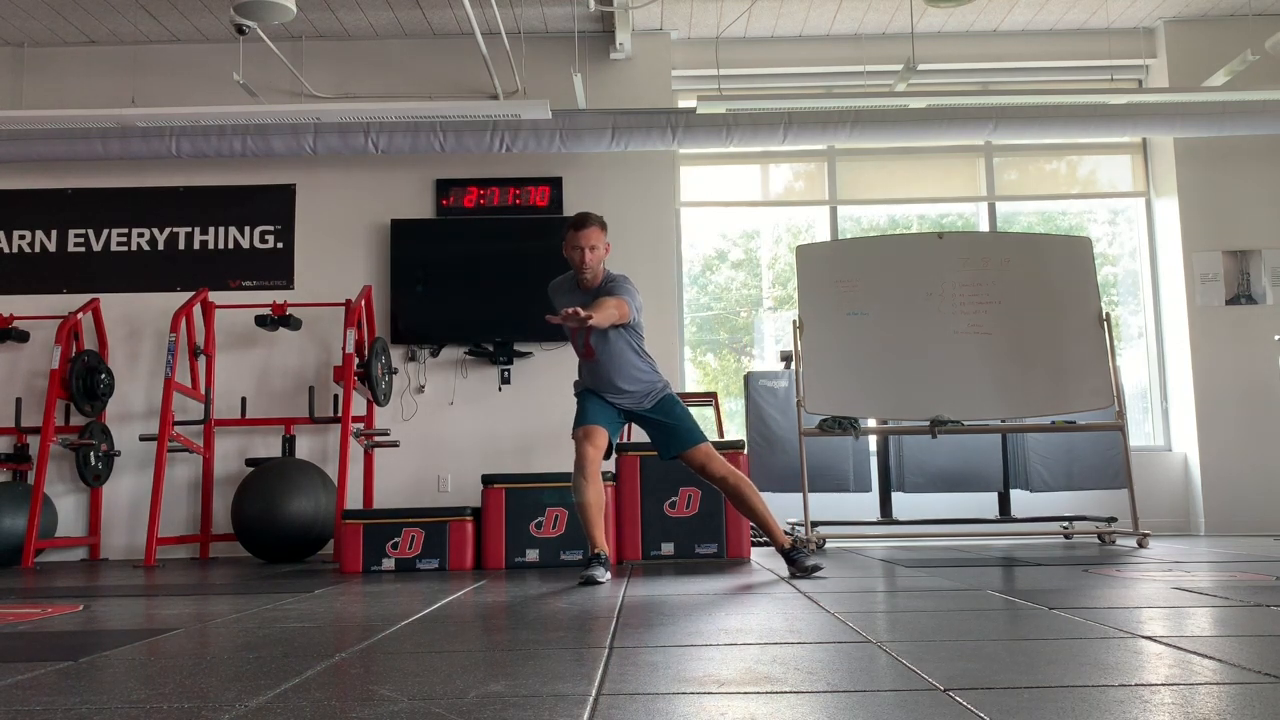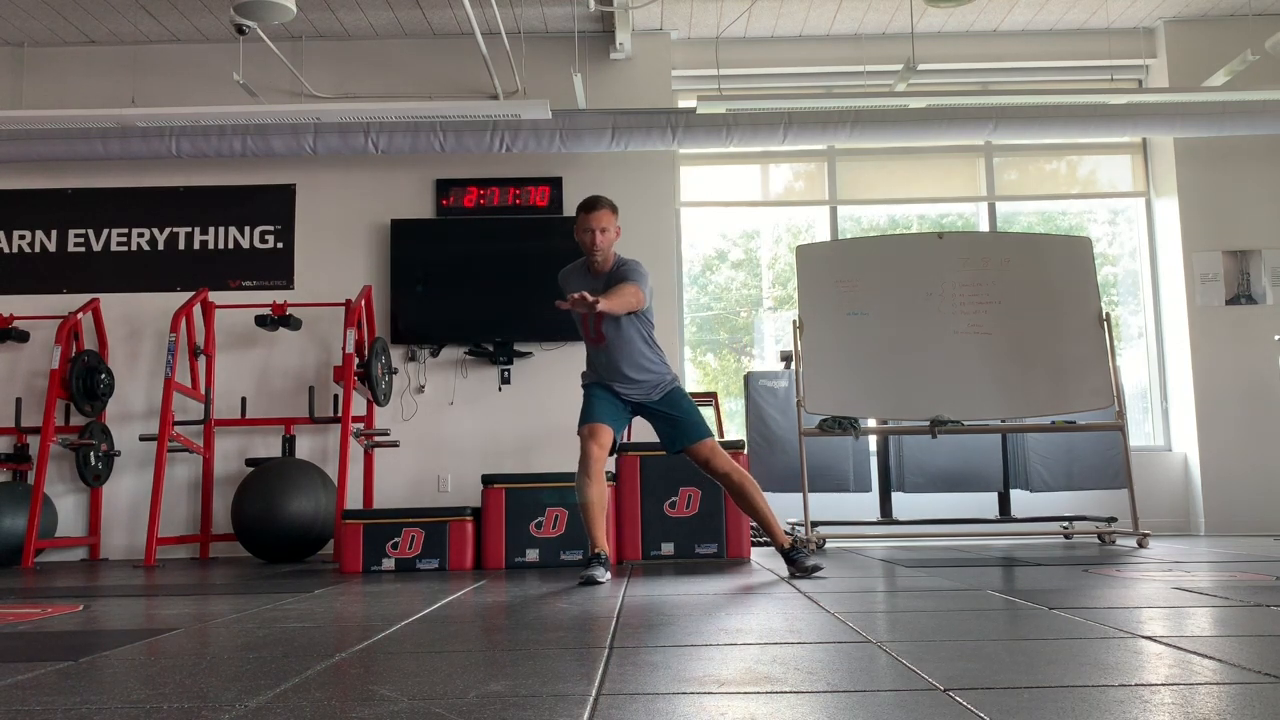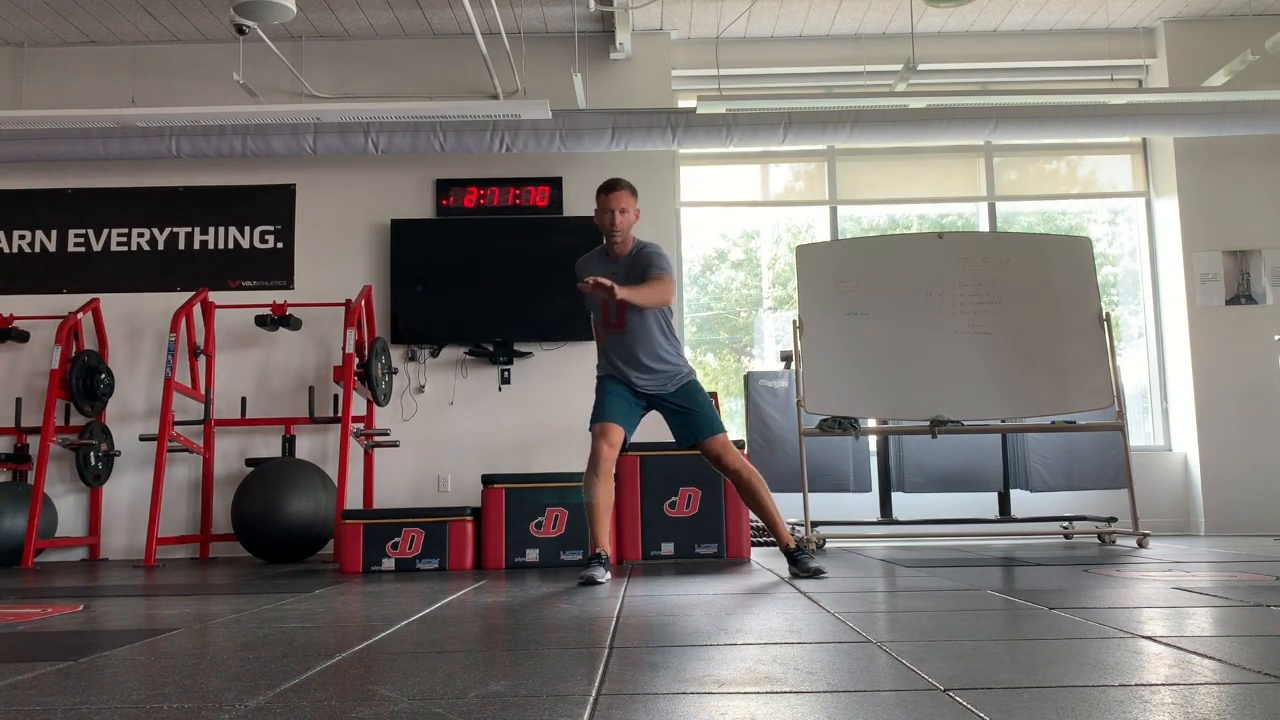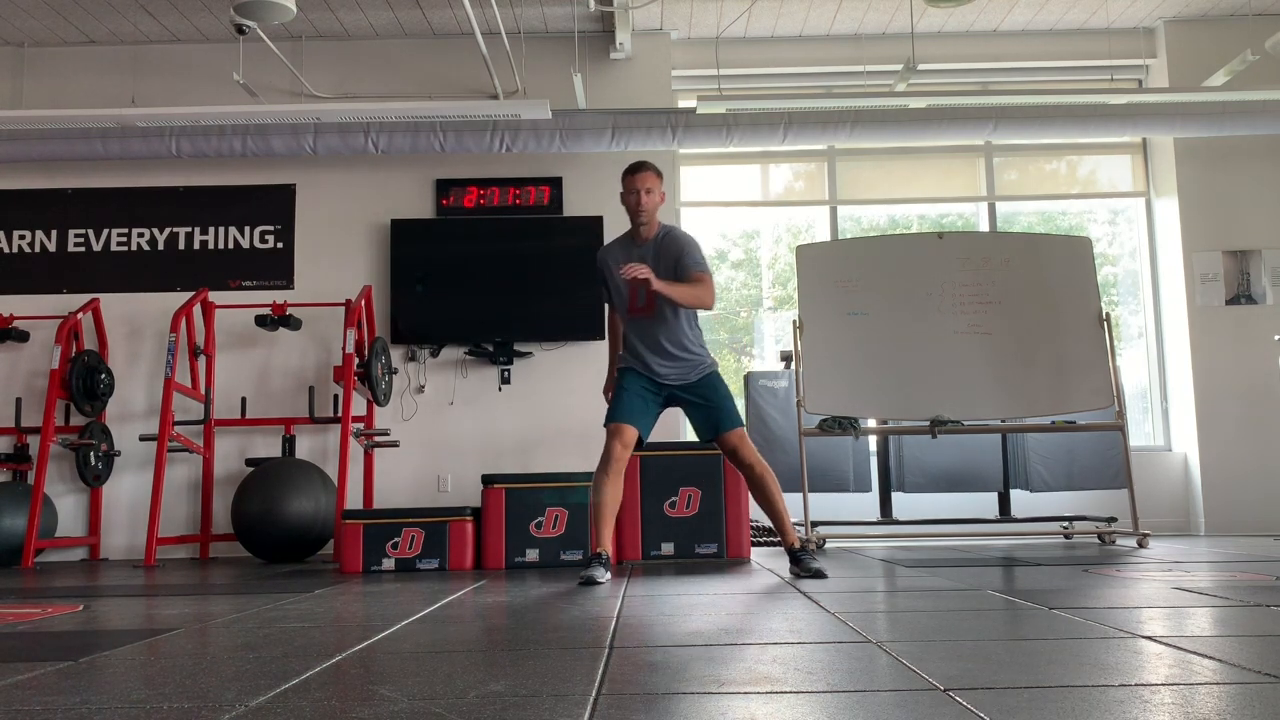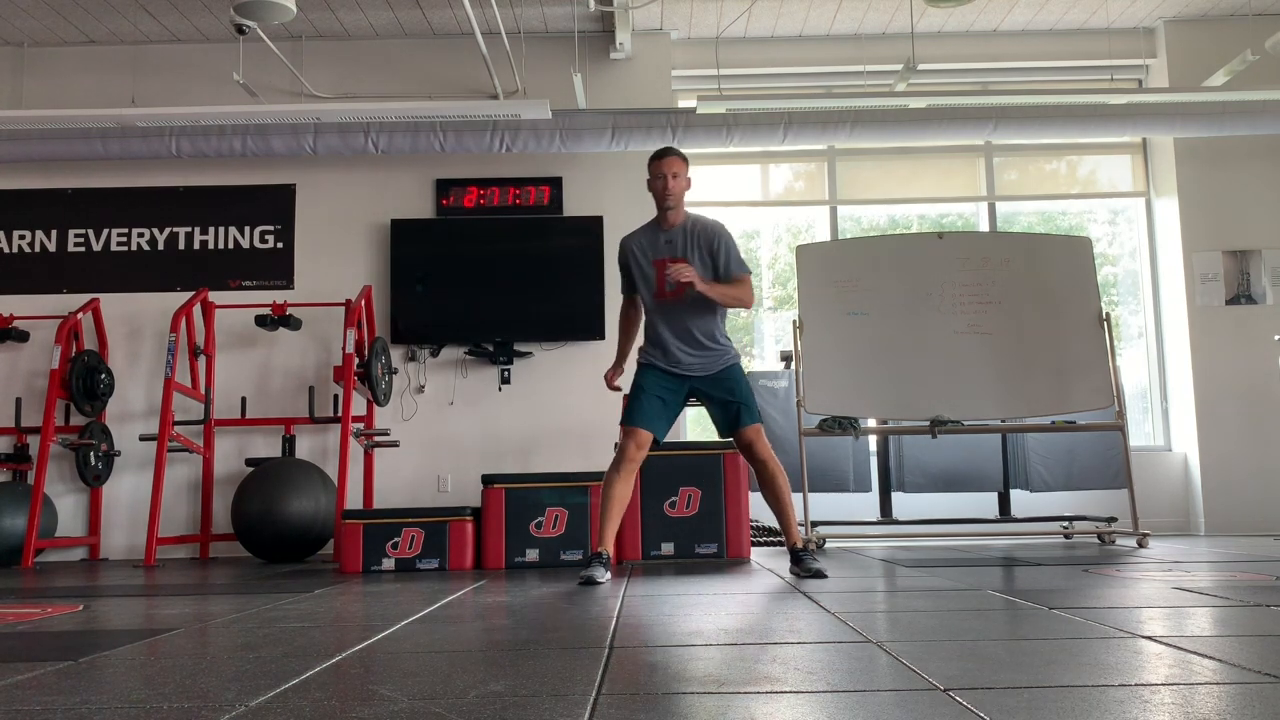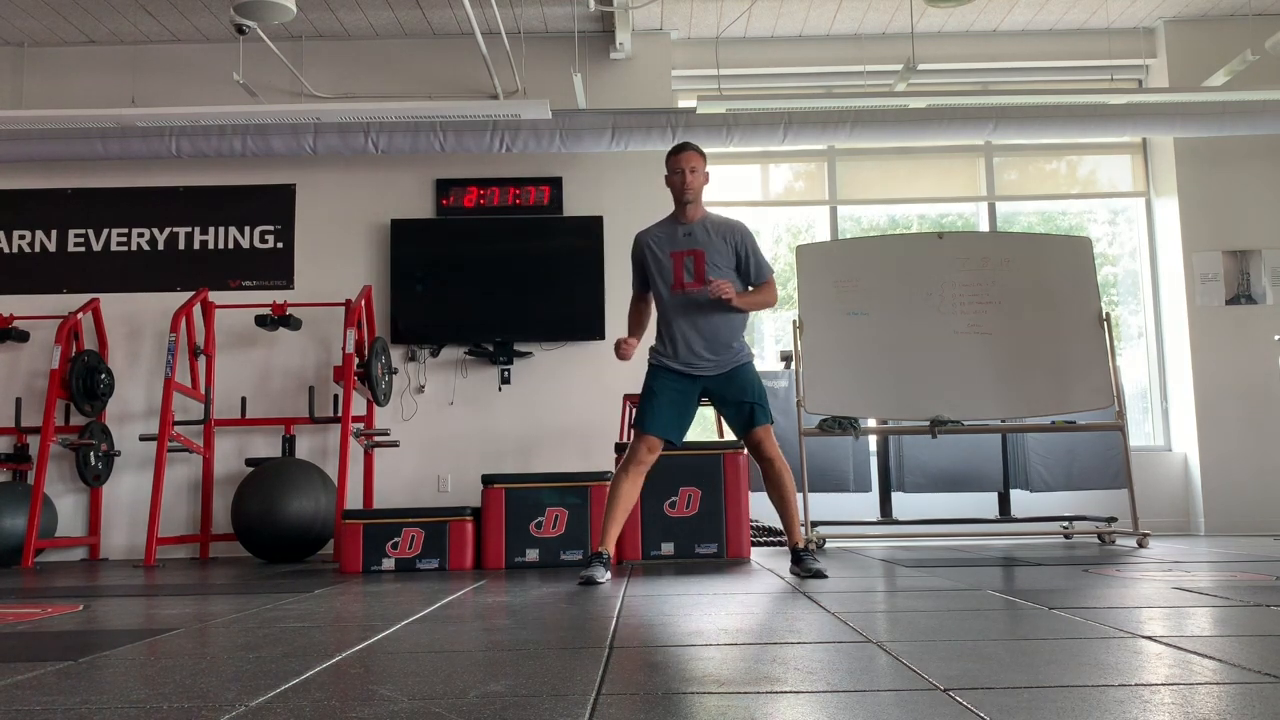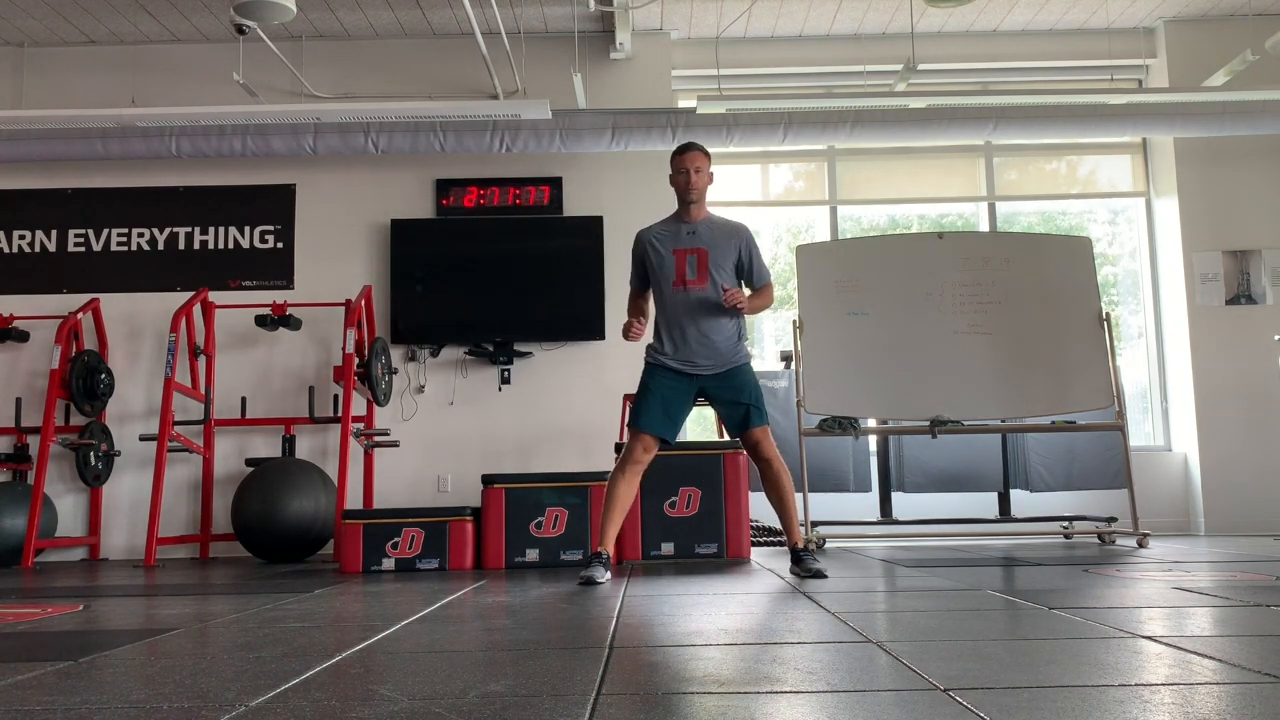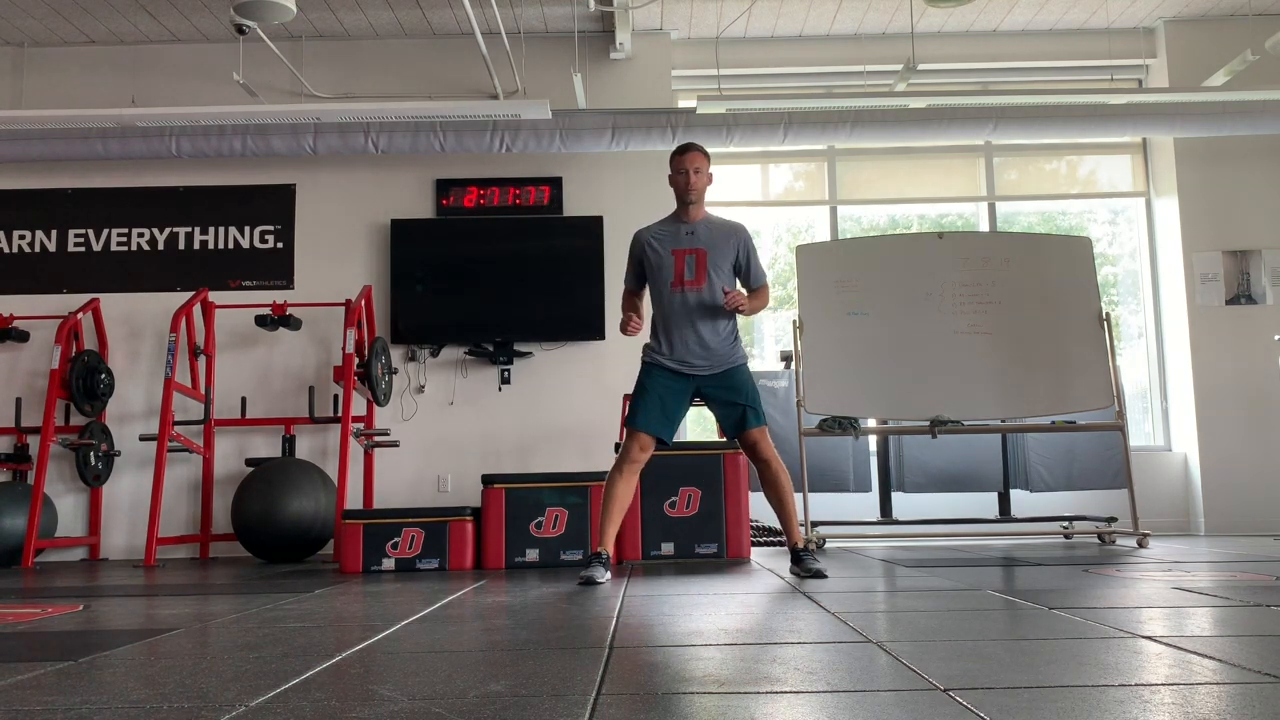
dt=0.2s
person 1, frame 1
left shoulder: (621, 287)
right shoulder: (558, 290)
left elbow: (611, 310)
left wrist: (587, 316)
left hip: (649, 393)
right hip: (598, 394)
left knee: (713, 466)
right knee: (587, 451)
left ankle: (787, 548)
right ankle: (599, 557)
person 1, frame 2
left shoulder: (630, 270)
right shoulder: (568, 279)
left elbow: (629, 299)
left wrist: (598, 303)
left hip: (657, 385)
right hip: (605, 386)
left knee: (717, 461)
right knee: (593, 450)
left ankle: (788, 548)
right ankle: (599, 556)
person 1, frame 3
left shoulder: (650, 255)
right shoulder: (585, 267)
left elbow: (666, 295)
left wrist: (621, 291)
right wrist: (603, 373)
left hip: (672, 378)
right hip: (620, 379)
left knee: (727, 458)
right knee: (603, 449)
left ankle: (791, 548)
right ankle: (600, 557)
person 1, frame 4
left shoulder: (680, 242)
right shoulder: (608, 255)
left elbow: (706, 298)
left wrist: (660, 284)
right wrist: (611, 371)
left hip: (695, 369)
right hip: (638, 371)
left knee: (743, 453)
right knee: (616, 450)
left ankle: (795, 549)
right ankle: (601, 556)
person 1, frame 5
left shoulder: (713, 233)
right shoulder: (632, 245)
left elbow: (747, 295)
left wrist: (704, 285)
right wrist: (620, 359)
left hip: (717, 362)
right hip: (659, 366)
left knee: (757, 448)
right knee: (630, 451)
left ankle: (798, 550)
right ankle: (602, 556)
person 1, frame 6
left shoulder: (733, 232)
right shoulder: (647, 241)
left elbow: (769, 292)
right elbow: (641, 298)
left wrist: (740, 298)
right wrist: (634, 336)
left hip: (731, 362)
right hip: (671, 366)
left knee: (766, 448)
right knee: (640, 454)
left ankle: (800, 550)
right ankle: (602, 555)
person 1, frame 7
left shoulder: (737, 234)
right shoulder: (649, 239)
left elbow: (767, 292)
right elbow: (639, 294)
left wrist: (748, 303)
right wrist: (635, 321)
left hip: (729, 362)
right hip: (668, 365)
left knee: (764, 448)
right knee: (637, 453)
left ankle: (799, 550)
right ankle: (602, 555)
person 1, frame 8
left shoulder: (734, 234)
right shoulder: (647, 239)
left elbow: (762, 290)
right elbow: (632, 295)
left wrist: (748, 304)
right wrist: (630, 317)
left hip: (725, 363)
right hip: (665, 364)
left knee: (762, 449)
right knee: (633, 453)
left ankle: (799, 549)
right ankle: (602, 555)
